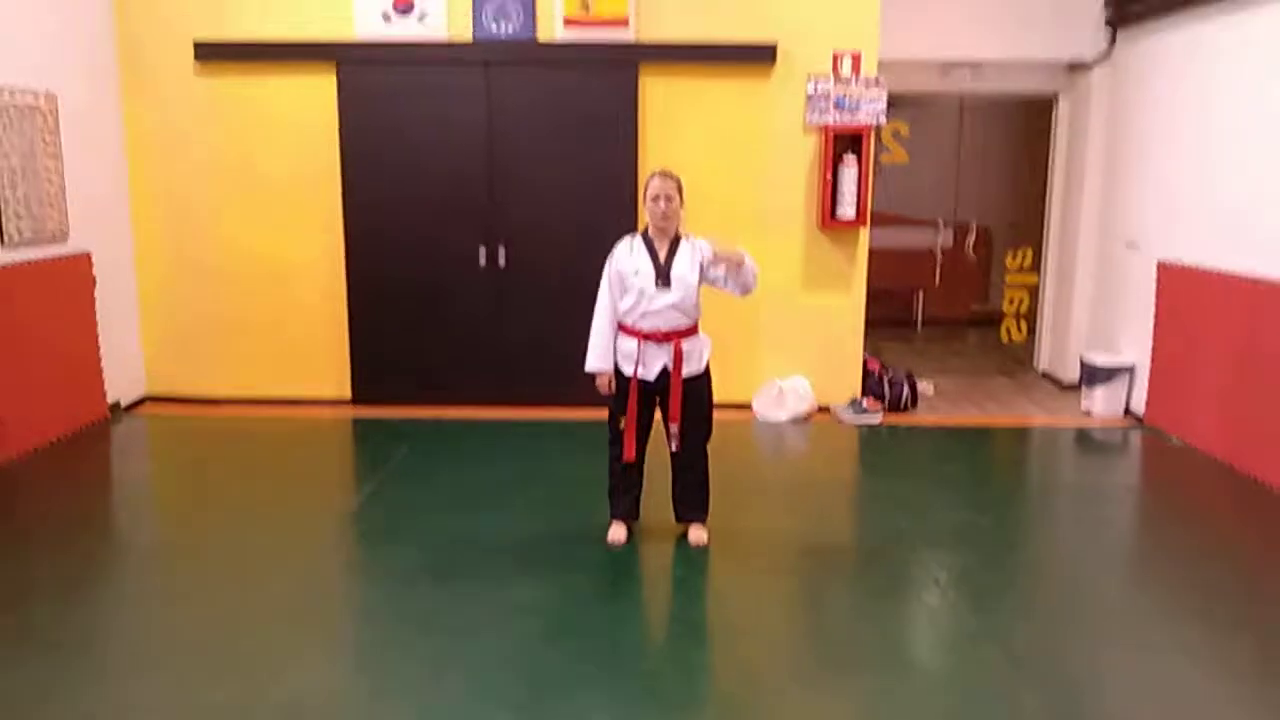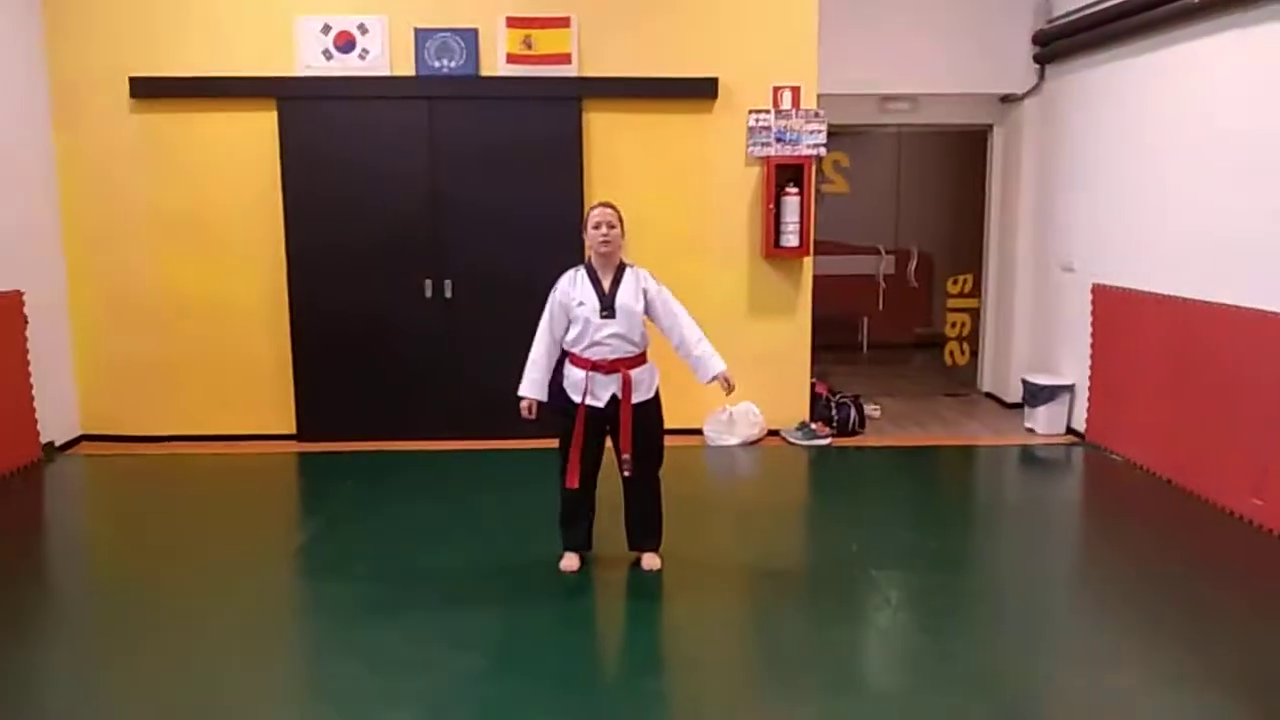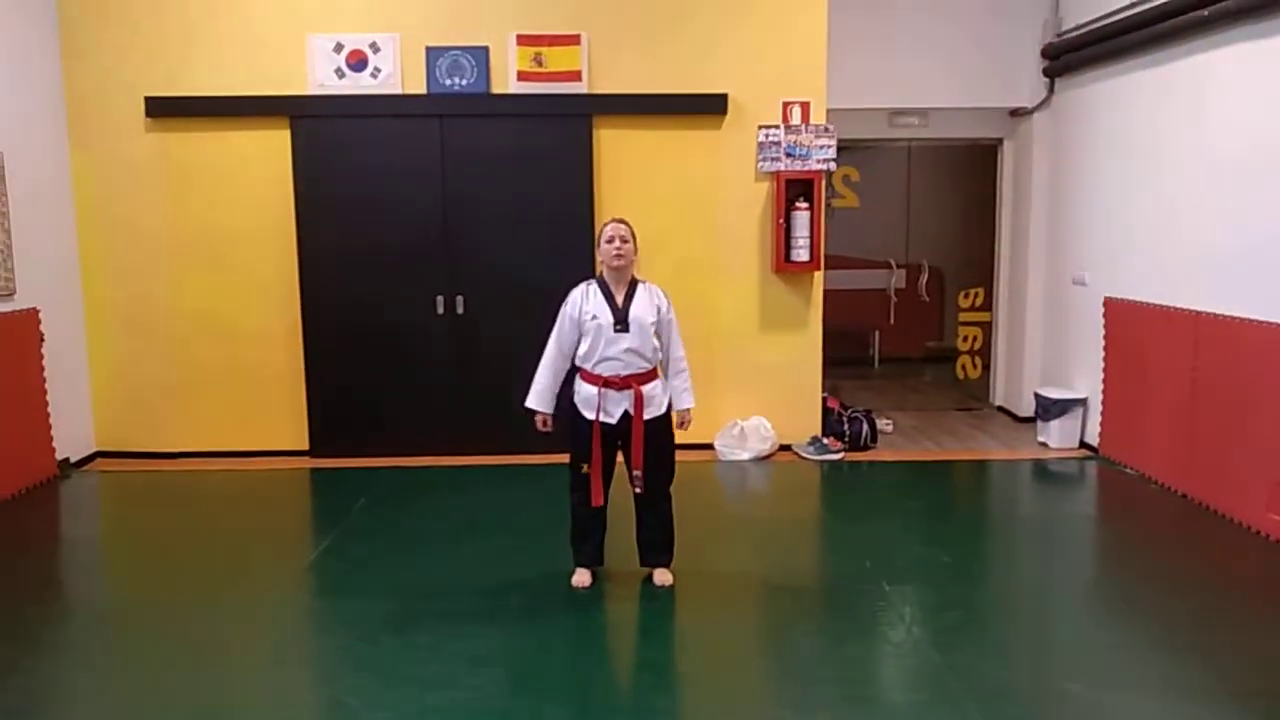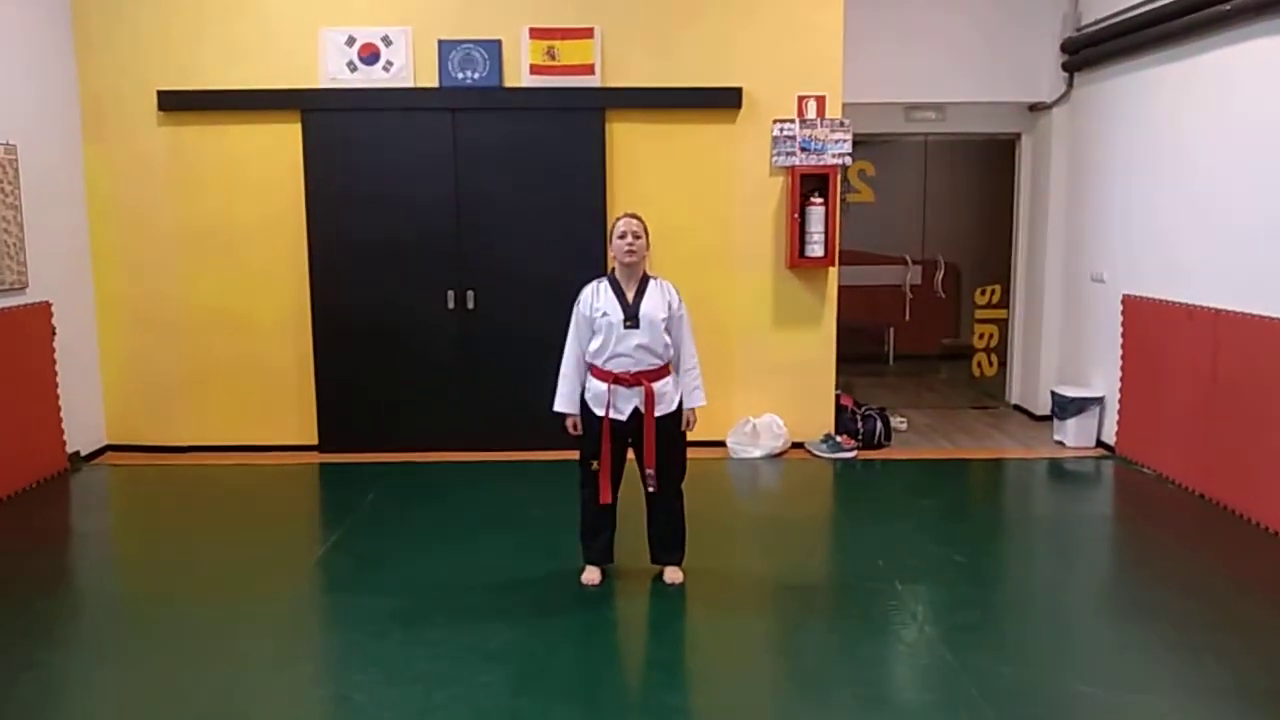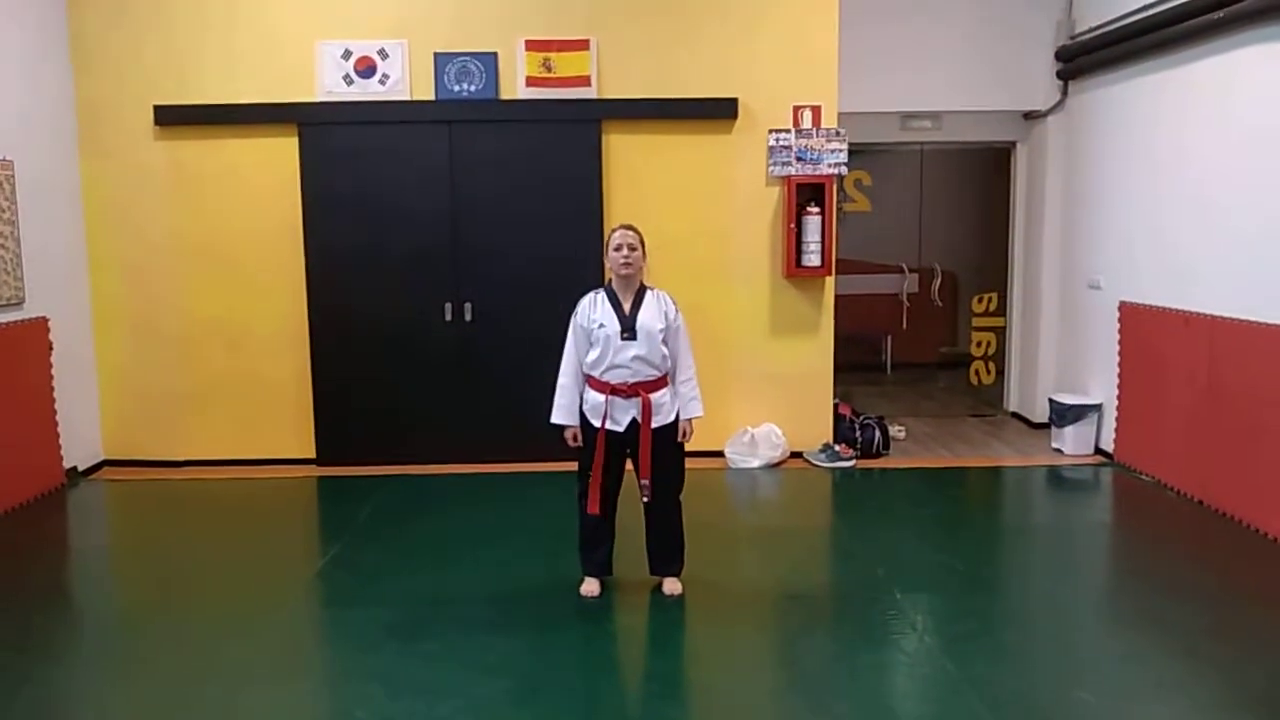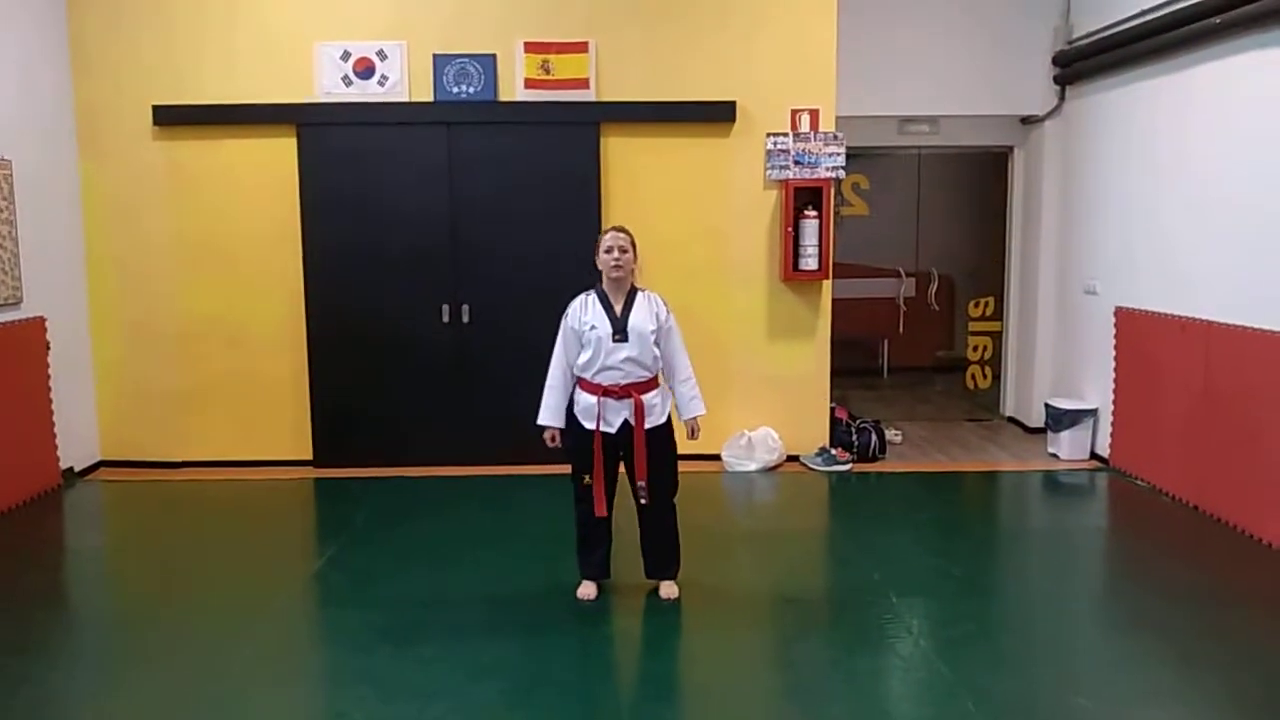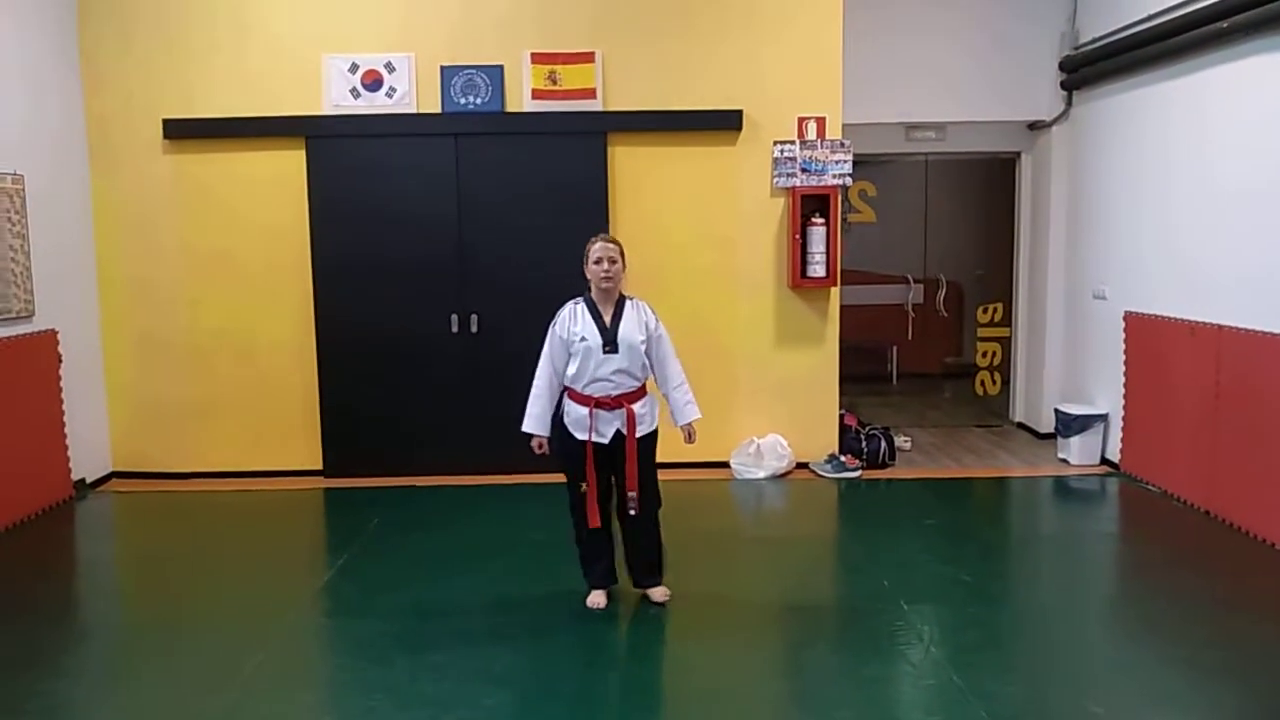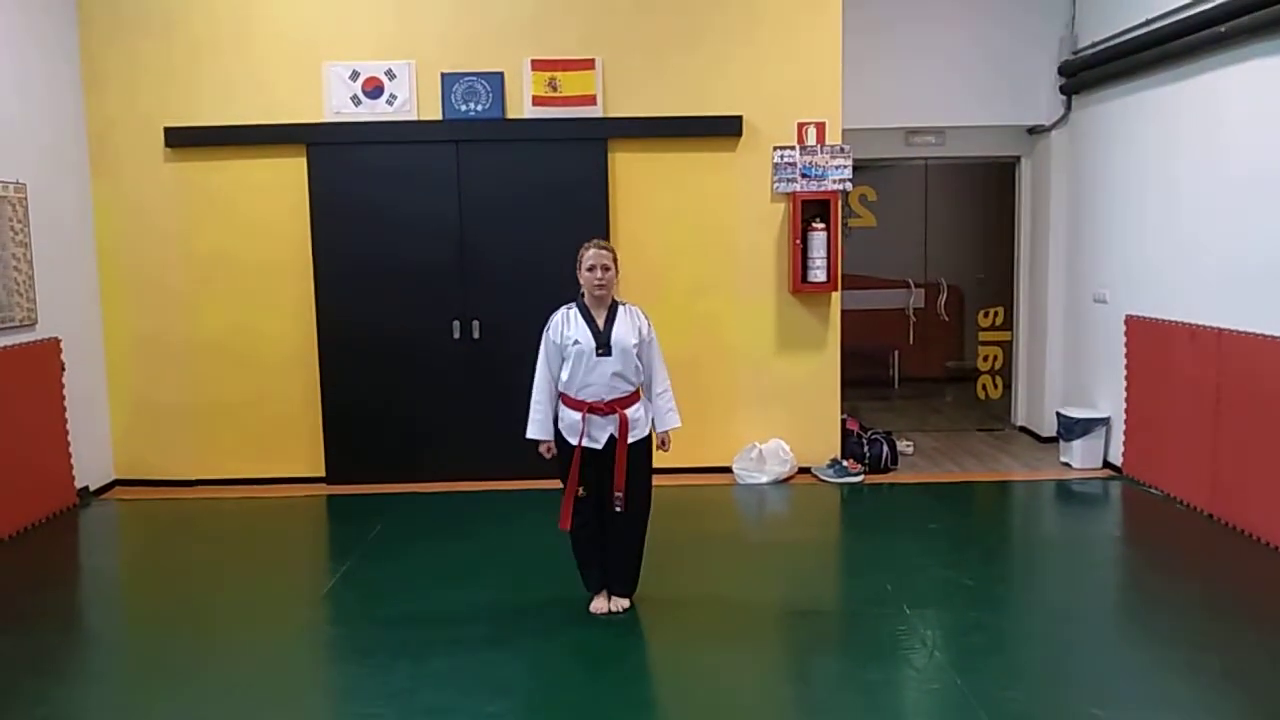
dt=0.3s
person 1, frame 1
left shoulder: (697, 250)
right shoulder: (624, 251)
left elbow: (743, 285)
right elbow: (605, 310)
left wrist: (736, 262)
right wrist: (602, 365)
left hip: (685, 359)
right hip: (634, 358)
left knee: (690, 443)
right knee: (627, 441)
left ankle: (693, 518)
right ankle: (621, 516)
person 1, frame 2
left shoulder: (642, 281)
right shoulder: (569, 283)
left elbow: (679, 326)
right elbow: (547, 338)
left wrist: (713, 367)
right wrist: (532, 390)
left hip: (635, 386)
right hip: (584, 386)
left knee: (639, 470)
right knee: (577, 469)
left ankle: (646, 546)
right ankle: (573, 546)
person 1, frame 3
left shoulder: (654, 297)
right shoulder: (581, 297)
left elbow: (674, 353)
right elbow: (557, 352)
left wrist: (682, 401)
right wrist: (542, 402)
left hip: (646, 402)
right hip: (594, 402)
left knee: (653, 486)
right knee: (588, 486)
left ankle: (658, 561)
right ankle: (585, 562)
person 1, frame 4
left shoulder: (666, 293)
right shoulder: (592, 294)
left elbow: (684, 351)
right elbow: (575, 353)
left wrist: (691, 401)
right wrist: (569, 406)
left hip: (657, 399)
right hip: (605, 400)
left knee: (664, 483)
right knee: (598, 483)
left ankle: (669, 560)
right ankle: (594, 560)
person 1, frame 5
left shoulder: (663, 304)
right shoulder: (589, 306)
left elbow: (682, 363)
right elbow: (573, 365)
left wrist: (687, 412)
right wrist: (569, 418)
left hip: (655, 410)
right hip: (602, 411)
left knee: (662, 495)
right knee: (597, 494)
left ankle: (668, 570)
right ankle: (593, 571)
person 1, frame 6
left shoulder: (654, 306)
right shoulder: (580, 308)
left elbow: (676, 361)
right elbow: (561, 365)
left wrist: (691, 409)
right wrist: (551, 419)
left hip: (645, 412)
right hip: (593, 413)
left knee: (656, 495)
right knee: (591, 498)
left ankle: (665, 573)
right ankle: (591, 574)
person 1, frame 7
left shoulder: (642, 314)
right shoulder: (568, 317)
left elbow: (667, 367)
right elbow: (548, 374)
left wrist: (685, 414)
right wrist: (538, 426)
left hip: (634, 421)
right hip: (584, 423)
left knee: (640, 503)
right knee: (589, 506)
left ankle: (650, 579)
right ankle: (598, 582)
person 1, frame 8
left shoulder: (635, 319)
right shoulder: (561, 322)
left elbow: (656, 374)
right elbow: (545, 380)
left wrist: (664, 423)
right wrist: (543, 432)
left hip: (629, 427)
right hip: (579, 430)
left knee: (628, 510)
right knee: (585, 512)
left ankle: (621, 587)
right ankle: (598, 588)
